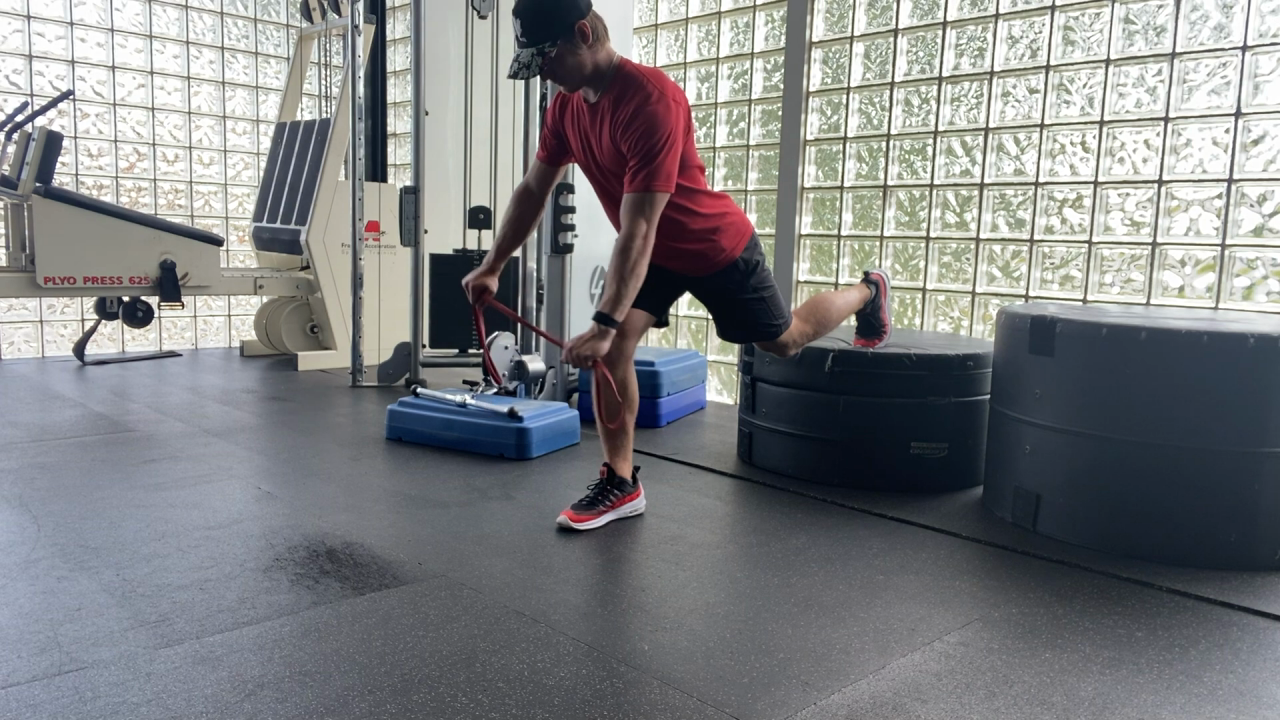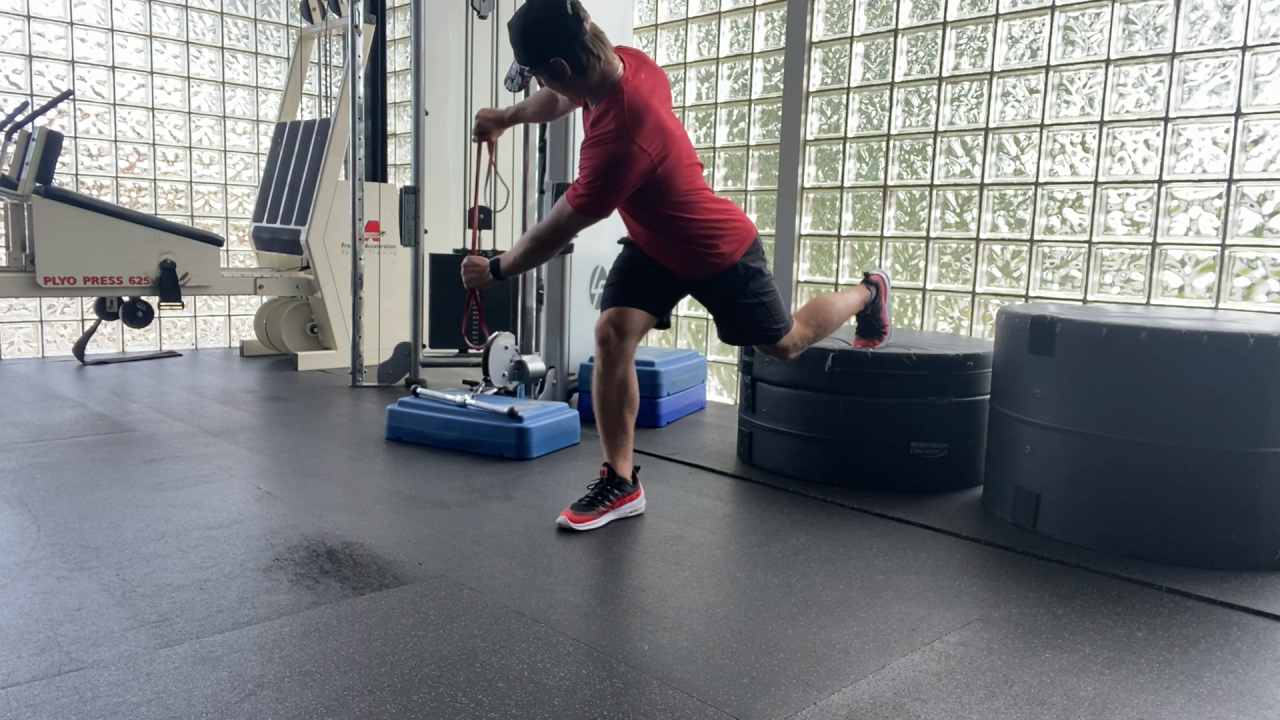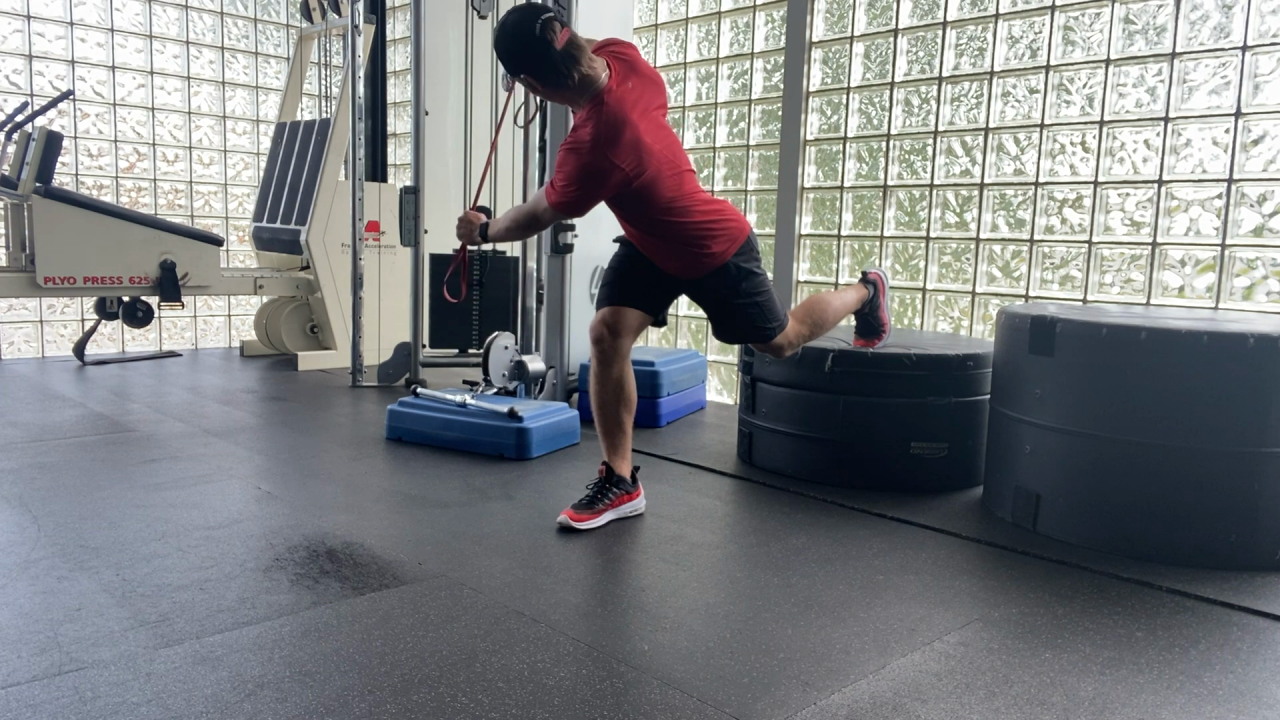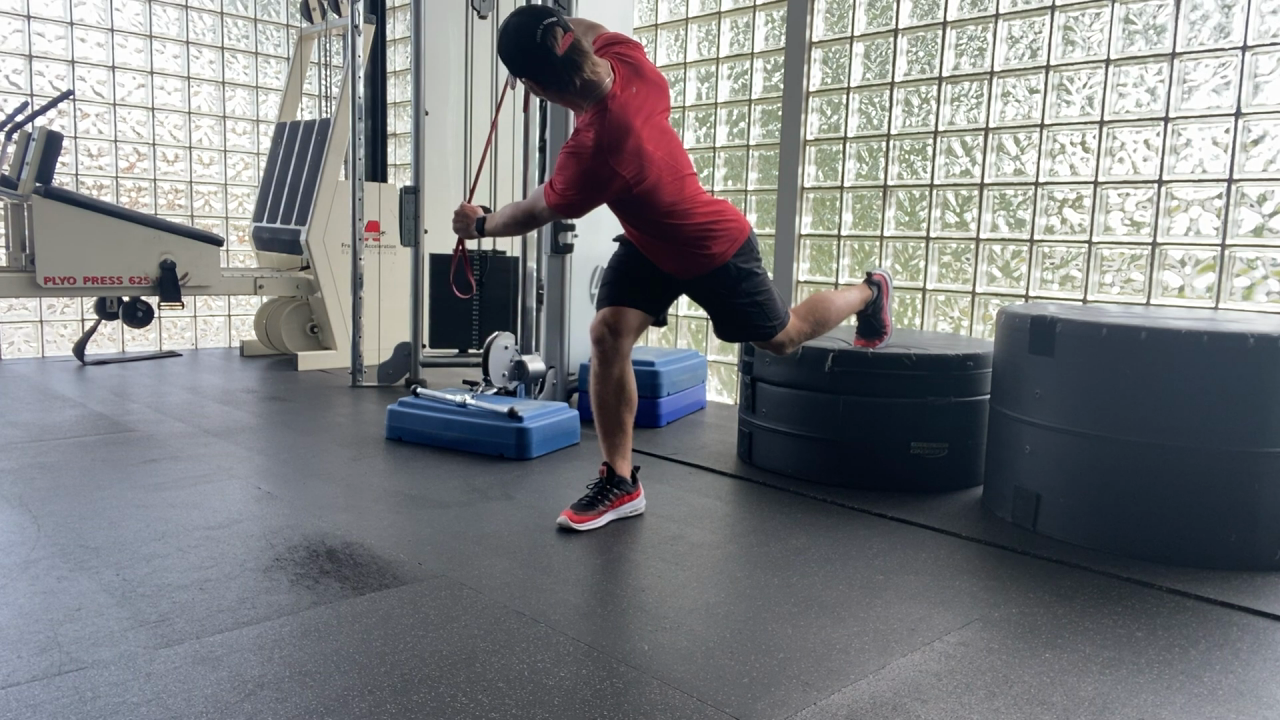
dt=0.7s
person 1, frame 1
left shoulder: (651, 103)
right shoulder: (566, 104)
left elbow: (637, 230)
right elbow: (533, 189)
left wrist: (605, 322)
right wrist: (492, 266)
left hip: (715, 247)
right hip: (652, 247)
left knee: (783, 339)
right knee: (613, 344)
left ankle: (868, 291)
right ankle: (620, 483)
person 1, frame 2
left shoulder: (621, 136)
right shoulder: (622, 63)
left elbow: (558, 230)
right elbow: (560, 101)
left wrist: (495, 270)
right wrist: (505, 116)
left hip: (719, 251)
right hip: (654, 243)
left knee: (783, 344)
right knee: (612, 337)
left ankle: (867, 292)
right ankle: (621, 483)
person 1, frame 3
left shoulder: (594, 147)
right shoulder: (619, 56)
left elbow: (539, 215)
left wrist: (484, 231)
left hip: (713, 248)
right hip: (650, 241)
left knee: (779, 340)
right knee: (607, 335)
left ankle: (866, 290)
right ankle: (620, 482)
person 1, frame 4
left shoulder: (592, 151)
right shoulder: (624, 56)
left elbow: (535, 213)
right elbow: (592, 29)
left wrist: (480, 225)
left hip: (713, 249)
right hip: (650, 241)
left knee: (783, 337)
right knee: (608, 336)
left ankle: (870, 291)
right ankle: (620, 482)
